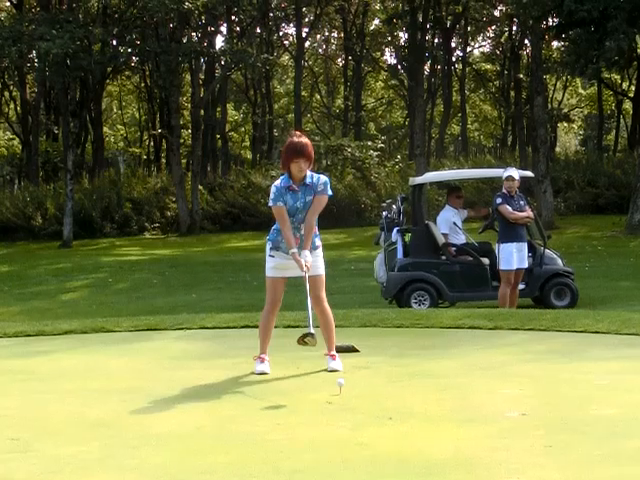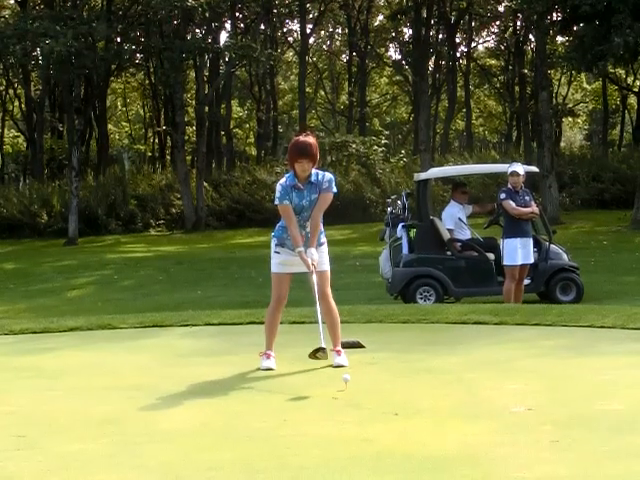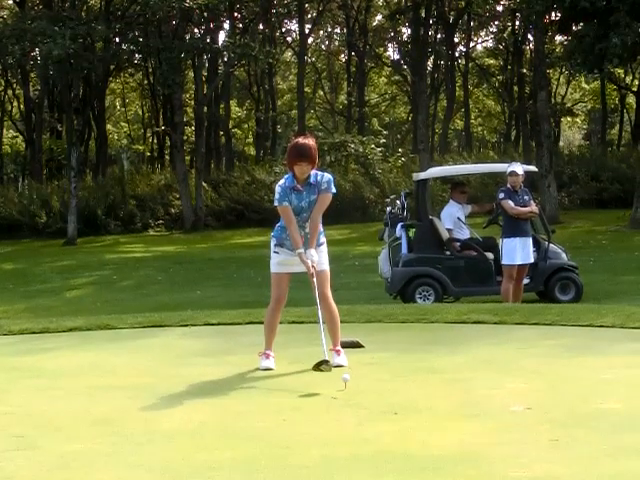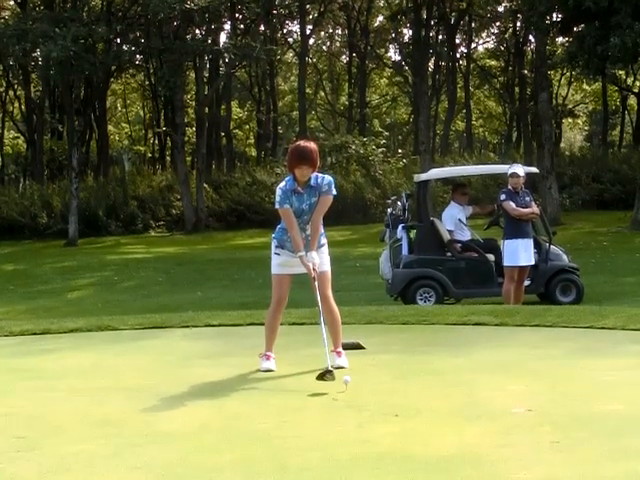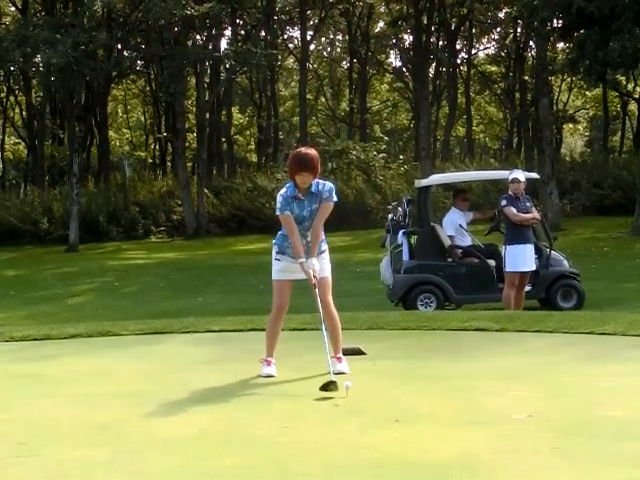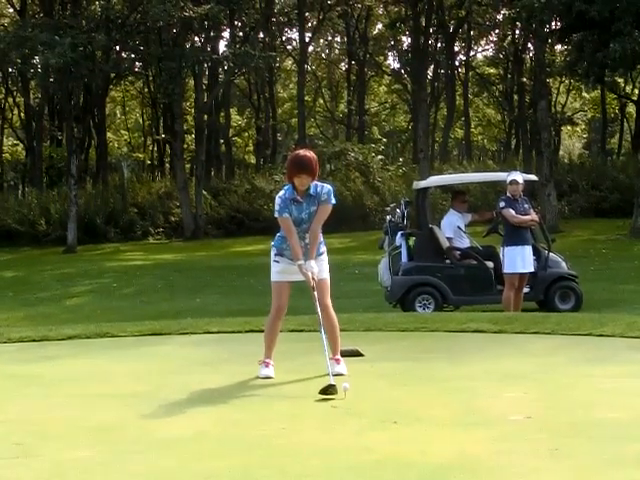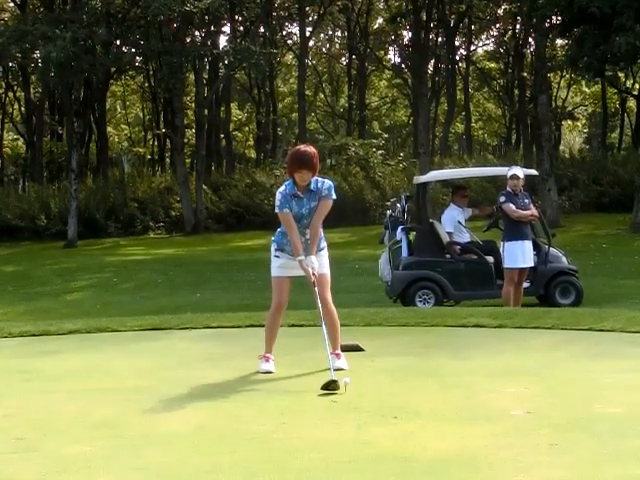
dt=0.7s
person 1, frame 1
left shoulder: (320, 182)
right shoulder: (278, 188)
left elbow: (311, 219)
right elbow: (285, 225)
left wrist: (305, 252)
right wrist: (295, 255)
left hip: (311, 247)
right hip: (280, 249)
left knee: (320, 301)
right knee: (272, 303)
left ankle: (332, 353)
right ankle: (262, 356)
person 1, frame 2
left shoulder: (325, 180)
right shoulder: (283, 186)
left elbow: (316, 217)
right elbow: (291, 223)
left wrist: (312, 249)
right wrist: (301, 253)
left hip: (316, 244)
right hip: (285, 246)
left knee: (325, 296)
right knee: (278, 299)
left ankle: (337, 349)
right ankle: (268, 352)
person 1, frame 3
left shoulder: (324, 180)
right shoulder: (283, 187)
left elbow: (315, 217)
right elbow: (291, 224)
left wrist: (311, 250)
right wrist: (301, 255)
left hip: (316, 244)
right hip: (285, 246)
left knee: (325, 296)
right knee: (277, 299)
left ankle: (337, 349)
right ankle: (267, 352)
person 1, frame 4
left shoulder: (325, 183)
right shoulder: (283, 190)
left elbow: (317, 219)
right elbow: (292, 227)
left wrist: (312, 252)
right wrist: (303, 257)
left hip: (317, 245)
right hip: (286, 248)
left knee: (326, 297)
right knee: (279, 300)
left ankle: (338, 351)
right ankle: (268, 353)
person 1, frame 5
left shoulder: (326, 189)
right shoulder: (284, 196)
left elbow: (317, 226)
right elbow: (293, 233)
left wrist: (312, 259)
right wrist: (303, 264)
left hip: (317, 251)
right hip: (286, 254)
left knee: (327, 303)
right knee: (279, 306)
left ankle: (338, 356)
right ankle: (268, 359)
person 1, frame 6
left shoulder: (324, 192)
right shoulder: (282, 198)
left elbow: (315, 228)
right elbow: (291, 236)
left wrist: (311, 261)
right wrist: (301, 266)
left hip: (316, 253)
right hip: (285, 255)
left knee: (325, 305)
right knee: (278, 308)
left ankle: (336, 358)
right ankle: (267, 361)
person 1, frame 7
left shoulder: (325, 187)
right shoulder: (283, 194)
left elbow: (316, 224)
right elbow: (292, 231)
left wrist: (311, 257)
right wrist: (302, 261)
left hip: (316, 248)
right hip: (285, 251)
left knee: (325, 300)
right knee: (279, 303)
left ankle: (337, 352)
right ankle: (267, 356)
person 2, frame 1
left shoulder: (521, 197)
right shoulder: (499, 197)
left elbow: (531, 218)
right elbow: (510, 215)
left wrist: (517, 217)
right wrist: (525, 214)
left hip: (522, 243)
right hip: (506, 243)
left knee: (516, 283)
right knee: (507, 282)
person 2, frame 2
left shoulder: (527, 193)
right shoulder: (504, 193)
left elbow: (536, 213)
right elbow: (513, 210)
left wrist: (521, 213)
right wrist: (530, 210)
left hip: (527, 238)
right hip: (511, 239)
left knee: (521, 279)
right knee: (512, 278)
person 2, frame 3
left shoulder: (526, 192)
right shoulder: (503, 192)
left elbow: (535, 212)
right elbow: (512, 210)
left wrist: (520, 213)
right wrist: (529, 209)
left hip: (526, 237)
right hip: (510, 238)
left knee: (520, 279)
right knee: (509, 278)
person 2, frame 4
left shoulder: (527, 193)
right shoulder: (504, 194)
left elbow: (536, 213)
right elbow: (514, 211)
left wrist: (521, 214)
right wrist: (530, 210)
left hip: (527, 239)
right hip: (511, 239)
left knee: (521, 280)
right knee: (510, 279)
person 2, frame 5
left shoulder: (527, 199)
right shoulder: (505, 199)
left elbow: (537, 219)
right elbow: (515, 216)
left wrist: (522, 219)
right wrist: (531, 216)
left hip: (528, 245)
right hip: (512, 245)
left knee: (522, 286)
right knee: (511, 285)
person 2, frame 6
left shoulder: (525, 201)
right shoulder: (503, 201)
left elbow: (535, 220)
right elbow: (514, 218)
left wrist: (521, 221)
right wrist: (529, 218)
left hip: (526, 246)
right hip: (511, 247)
left knee: (520, 287)
right knee: (511, 286)
person 2, frame 7
left shoulder: (525, 196)
right shoulder: (504, 196)
left elbow: (535, 216)
right elbow: (514, 213)
left wrist: (521, 215)
right wrist: (529, 212)
left hip: (526, 241)
right hip: (511, 242)
left knee: (520, 282)
right knee: (510, 281)
